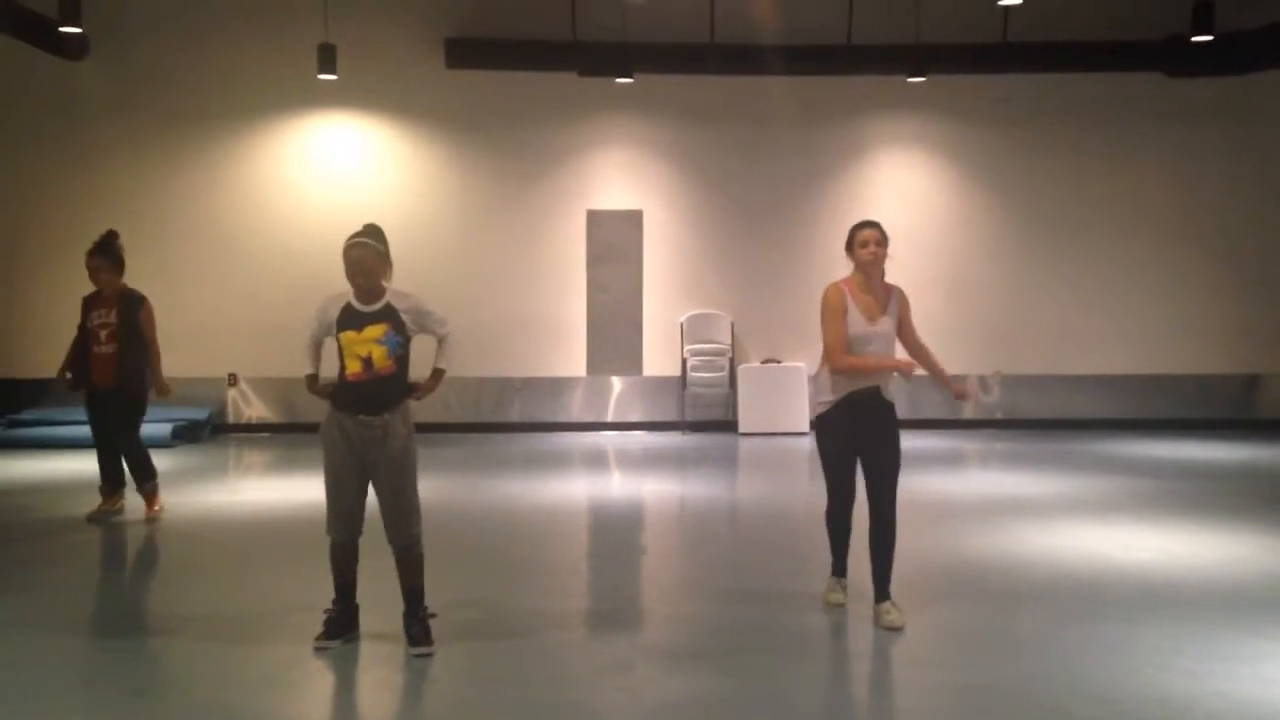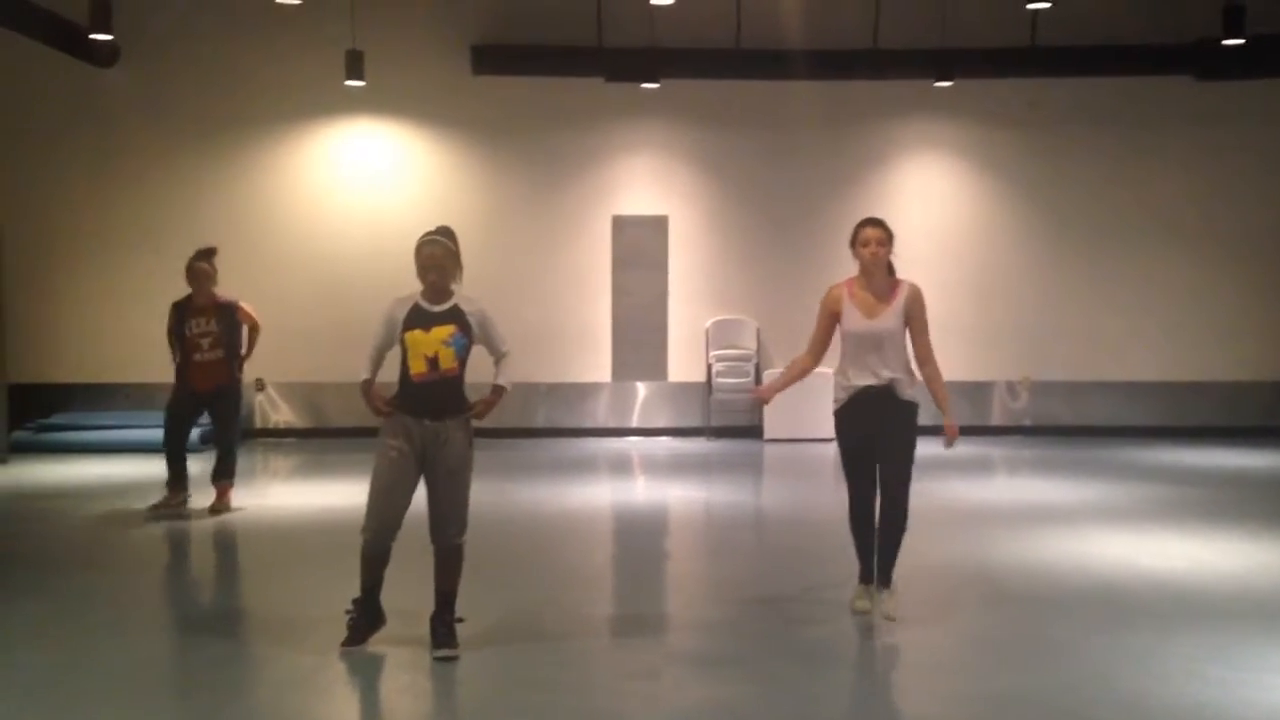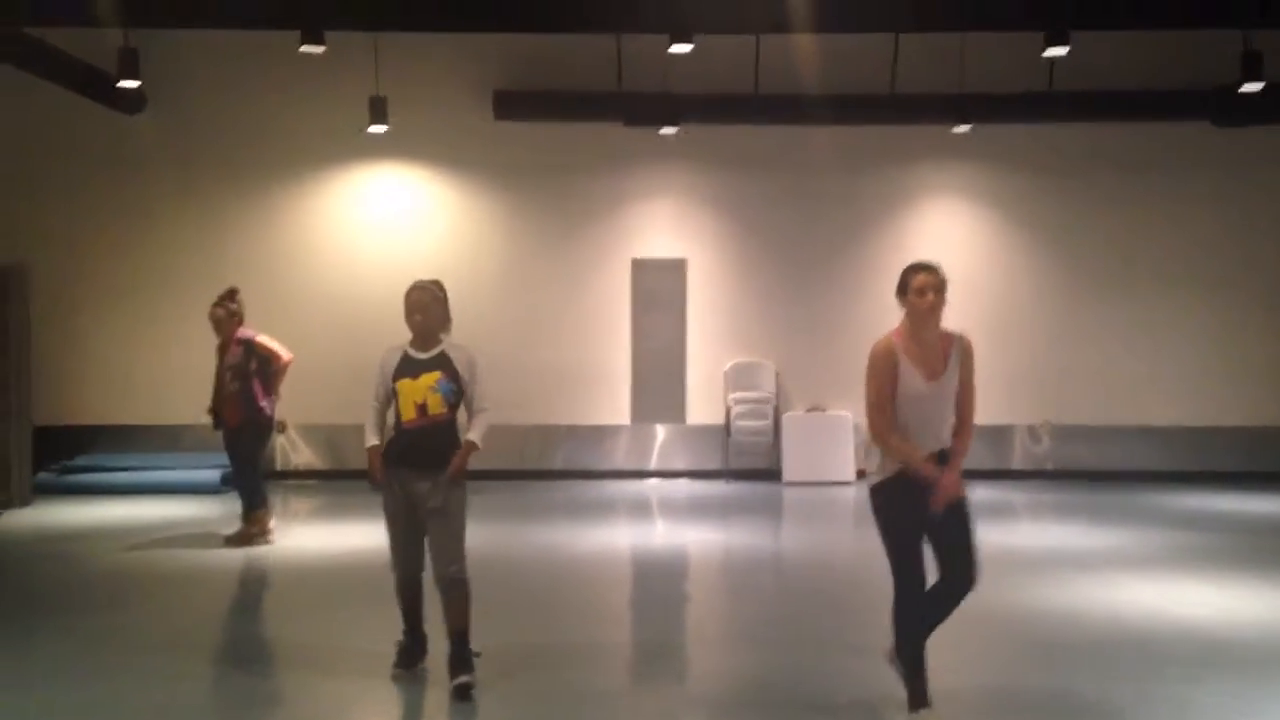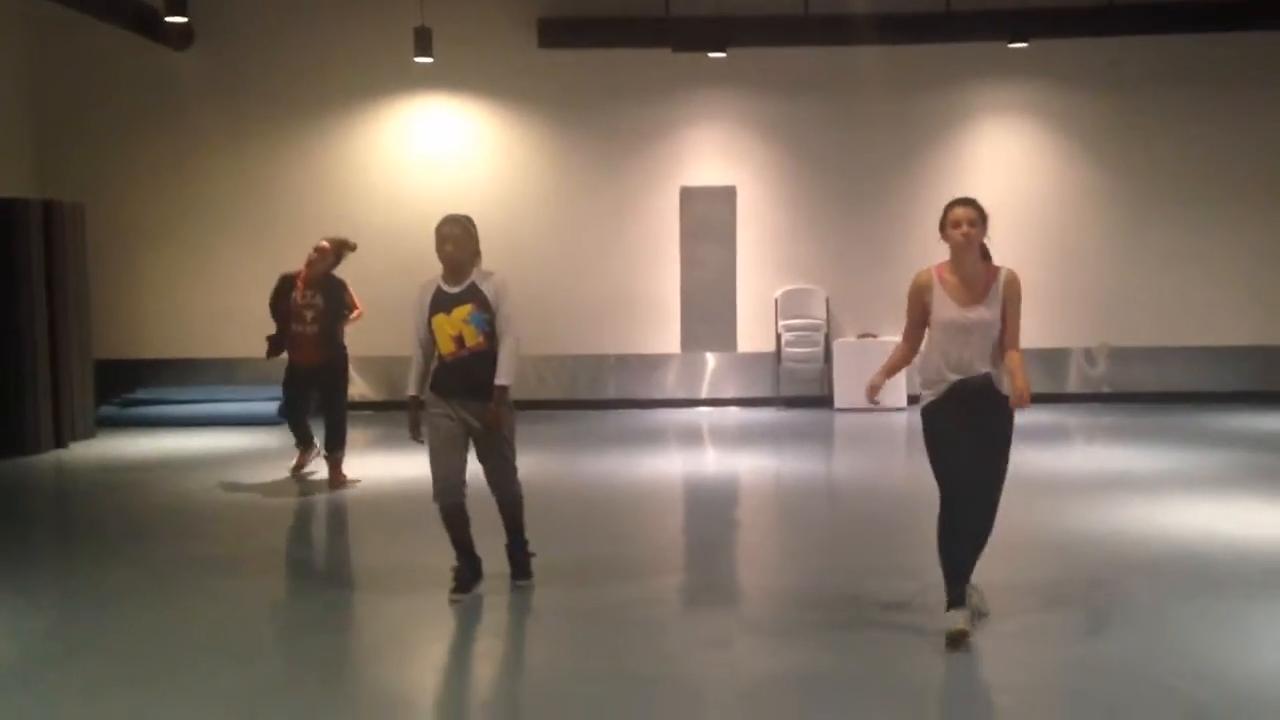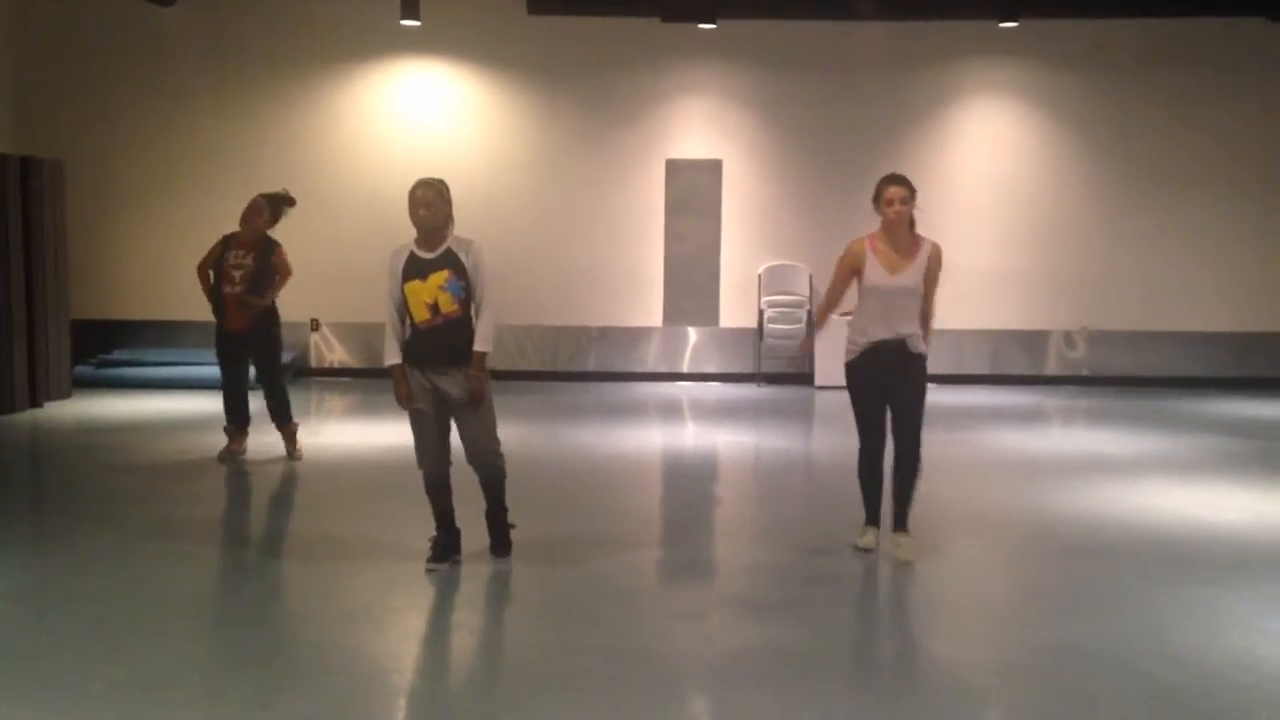
dt=1s
person 1, frame 1
left shoulder: (896, 297)
right shoulder: (836, 294)
left elbow: (915, 348)
right elbow: (837, 360)
left wrist: (949, 384)
right wrist: (892, 364)
left hip: (879, 406)
right hip: (836, 407)
left knee: (884, 504)
right knee: (841, 498)
left ankle: (883, 597)
right ankle: (837, 575)
person 1, frame 2
left shoulder: (909, 294)
right shoulder: (837, 296)
left elbow: (925, 358)
right elbow: (812, 356)
left wrist: (946, 412)
right wrist: (772, 387)
left hip: (897, 403)
right hip: (853, 404)
left knee: (896, 496)
right knee: (860, 498)
left ankle: (886, 584)
right ankle: (866, 580)
person 1, frame 3
left shoulder: (961, 348)
right shoulder: (886, 350)
left elbow: (964, 424)
right elbow: (881, 429)
left wrist: (950, 477)
right wrist: (933, 475)
left hip: (943, 472)
right hip: (896, 479)
left knee: (961, 577)
right knee: (909, 585)
left ankle: (904, 650)
person 1, frame 4
left shoulder: (1007, 281)
right shoulder: (926, 283)
left elbow: (1010, 346)
right elbow: (911, 344)
left wrist: (1019, 381)
right wrist: (881, 375)
left hip: (991, 400)
right hip: (943, 400)
left knee: (985, 502)
right knee: (956, 498)
left ankle: (963, 581)
right ankle: (956, 604)
person 1, frame 5
left shoulder: (930, 251)
right shoulder: (859, 250)
left elbow: (925, 309)
right elbow: (830, 302)
left wrist: (923, 348)
left hip: (908, 356)
right hip: (865, 357)
left knee: (908, 442)
right knee: (871, 444)
left ankle: (901, 529)
right ankle: (872, 523)
person 2, frame 1
left shoulder: (407, 307)
right shoulder: (332, 309)
left elbow: (444, 333)
right elbow: (314, 342)
left wrist: (434, 379)
right wrist: (313, 380)
left hip: (391, 425)
right hip: (342, 425)
left knee: (403, 525)
right knee: (342, 526)
left ankle: (416, 616)
right ankle: (344, 612)
person 2, frame 2
left shoulder: (472, 313)
right shoulder: (400, 310)
left elbow: (502, 355)
right elbow: (376, 352)
left wrist: (496, 394)
right wrist: (368, 388)
left hip: (452, 428)
right hip: (403, 426)
left knee: (449, 530)
right knee: (379, 522)
left ankle: (444, 622)
right ankle: (367, 610)
person 2, frame 3
left shoulder: (460, 357)
right shoulder: (392, 358)
left elbow: (478, 411)
right elbow: (377, 408)
left wrist: (466, 450)
right wrist: (374, 450)
left hip: (443, 474)
right hip: (399, 473)
left knee: (450, 566)
right knee: (405, 566)
left ankle: (460, 658)
right ankle: (413, 641)
person 2, frame 4
left shoulder: (492, 285)
right shoulder: (427, 292)
left elbow: (508, 341)
right elbow: (421, 349)
left wrist: (498, 400)
right wrist: (413, 404)
left hip: (487, 399)
right hip: (444, 402)
left knee: (504, 484)
right knee: (446, 488)
left ankle: (519, 555)
right ankle: (468, 565)
person 2, frame 5
left shoulder: (467, 251)
right shoulder: (400, 258)
left elbow: (485, 309)
right elbow: (394, 320)
left wrist: (478, 368)
right wrist: (397, 374)
left hip: (462, 368)
right hip: (420, 372)
left knee: (485, 453)
right knee: (432, 461)
left ankle: (498, 525)
right ankle: (446, 539)
person 3, frame 1
left shoulder: (137, 303)
right shoulder: (89, 303)
left elbow: (150, 342)
right elbow: (81, 339)
left wrist: (157, 377)
right wrist: (66, 367)
left hip: (128, 386)
right hip: (97, 387)
left knee: (128, 440)
right knee: (105, 443)
left ankle: (151, 496)
right ankle: (113, 497)
person 3, frame 2
left shoulder: (230, 308)
right shoulder: (179, 309)
left elbow: (255, 325)
right elbow: (172, 334)
left wrist: (245, 356)
right wrist: (179, 359)
left hip: (225, 386)
right hip: (190, 386)
left knee: (225, 439)
right knee: (173, 436)
left ankle: (223, 492)
right ankle: (177, 491)
person 3, frame 3
left shoulder: (251, 341)
right shoulder: (224, 347)
left elbow: (285, 358)
left wrist: (272, 390)
right wrist: (217, 411)
left hip: (255, 418)
right hip: (232, 420)
left knee: (250, 468)
right knee: (240, 474)
left ankle: (263, 518)
right ankle: (250, 524)
person 3, frame 4
left shoulder: (337, 287)
right shoulder: (288, 281)
left elbow: (357, 309)
right elbow: (275, 307)
left wrist: (343, 324)
right wrist: (281, 335)
left hip: (330, 361)
right hip: (298, 361)
left knee: (334, 413)
right knee: (292, 411)
left ankle: (335, 466)
right ankle: (307, 447)
person 3, frame 5
left shoulder: (270, 248)
right shoulder: (227, 242)
left elbow: (285, 273)
right elbow: (203, 267)
left wrist: (266, 297)
right wrist: (210, 295)
left hip: (261, 323)
right hip: (228, 325)
left knee: (271, 379)
right knee: (232, 383)
left ankle: (289, 436)
right ankle: (237, 438)
